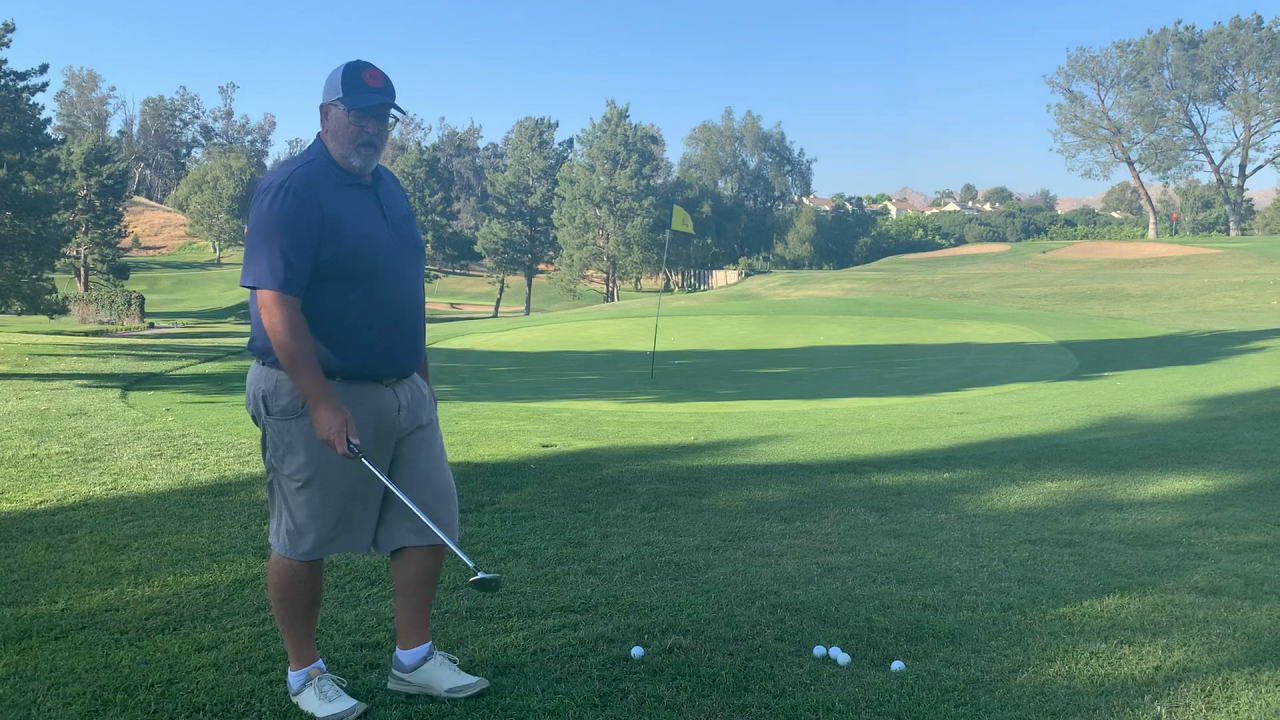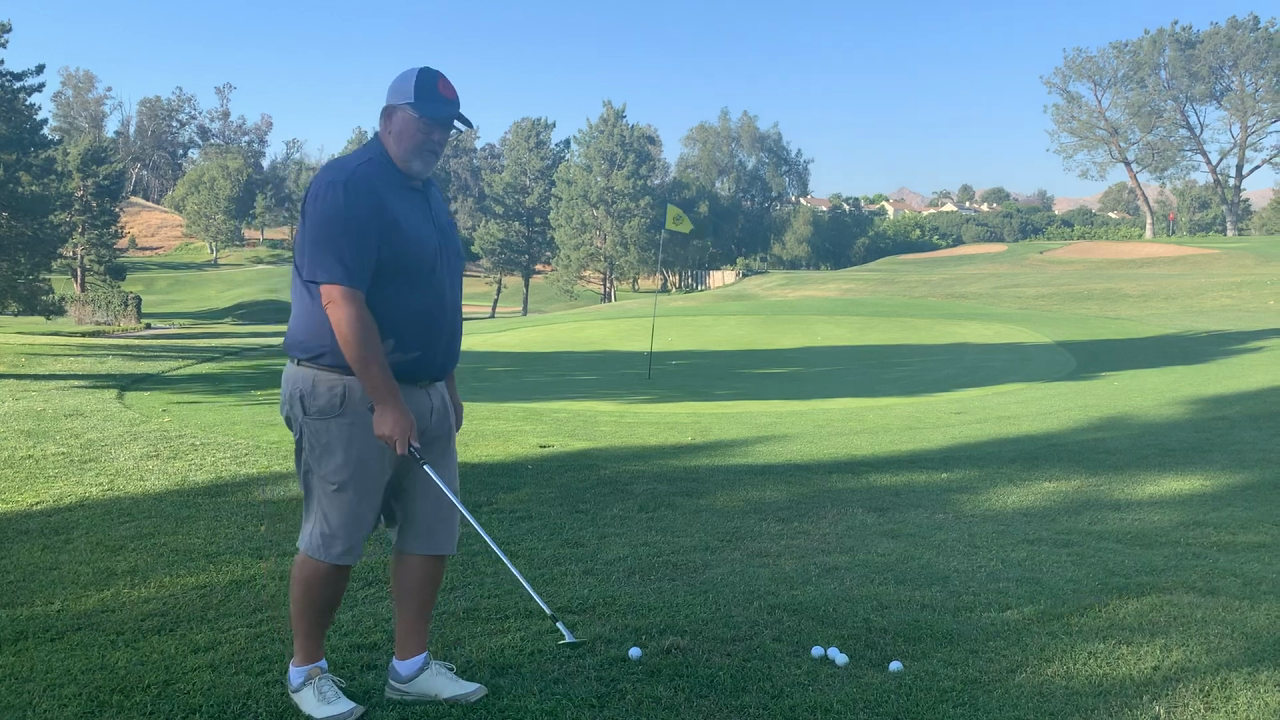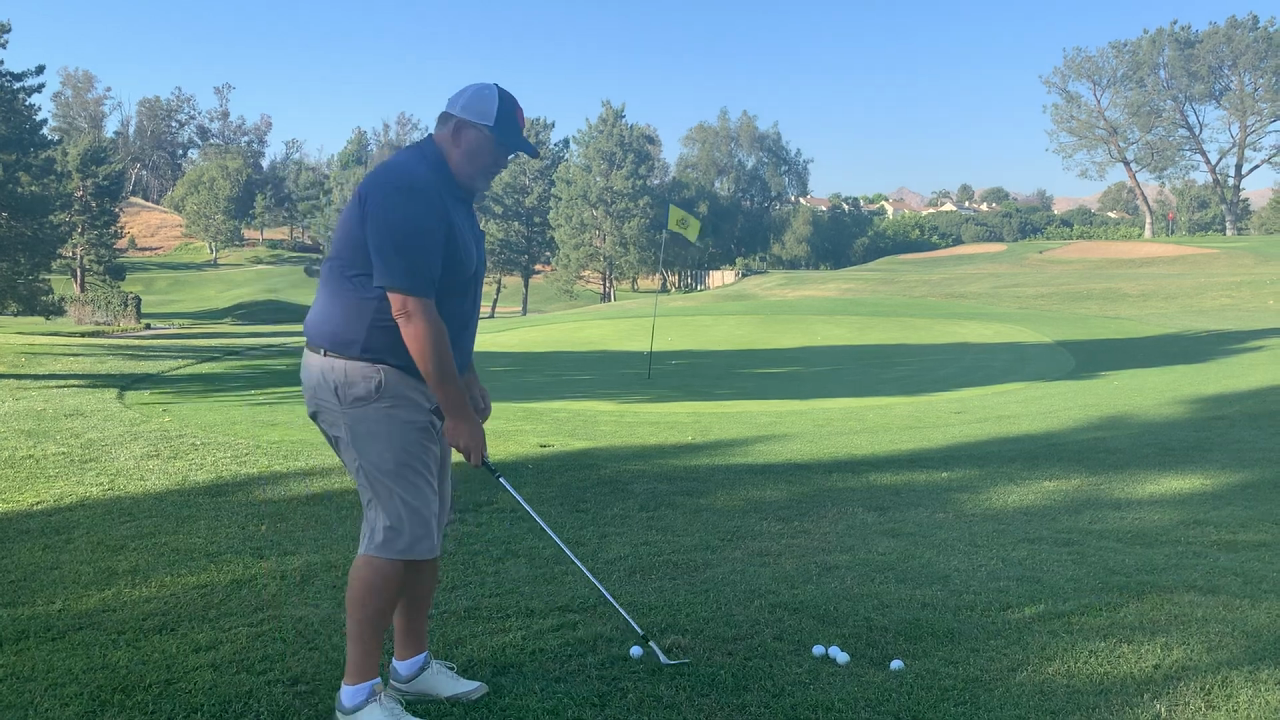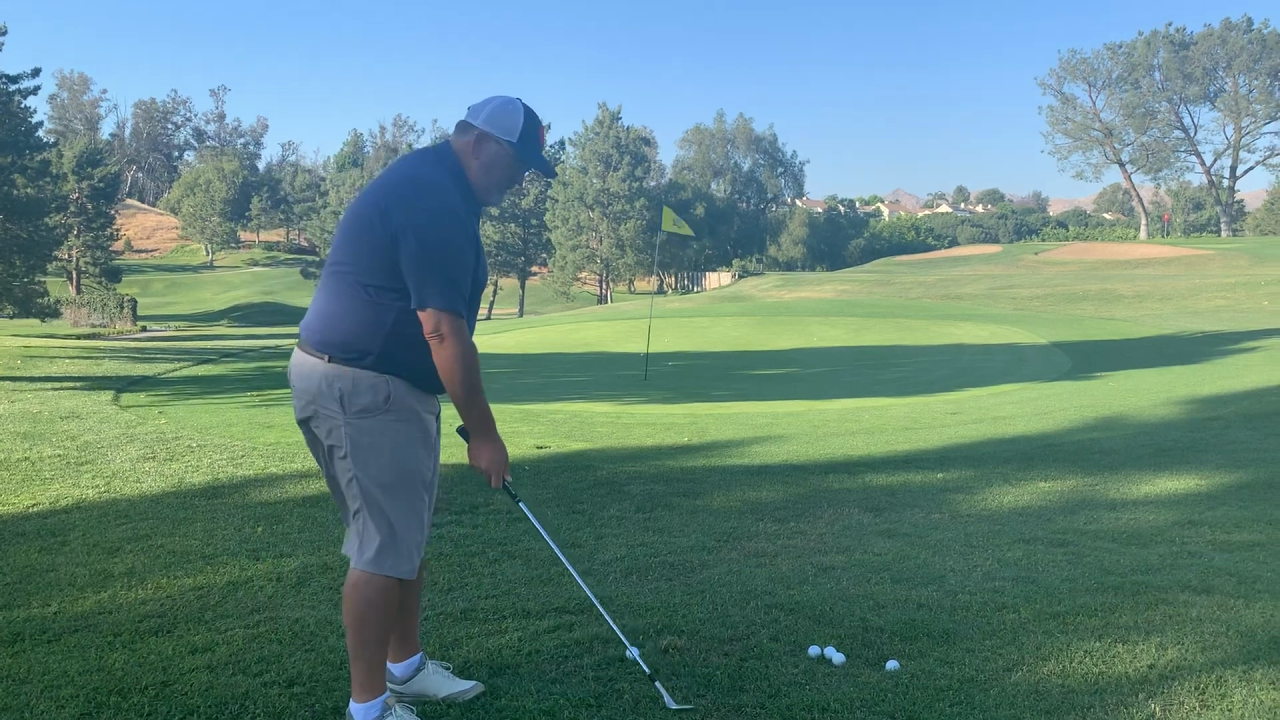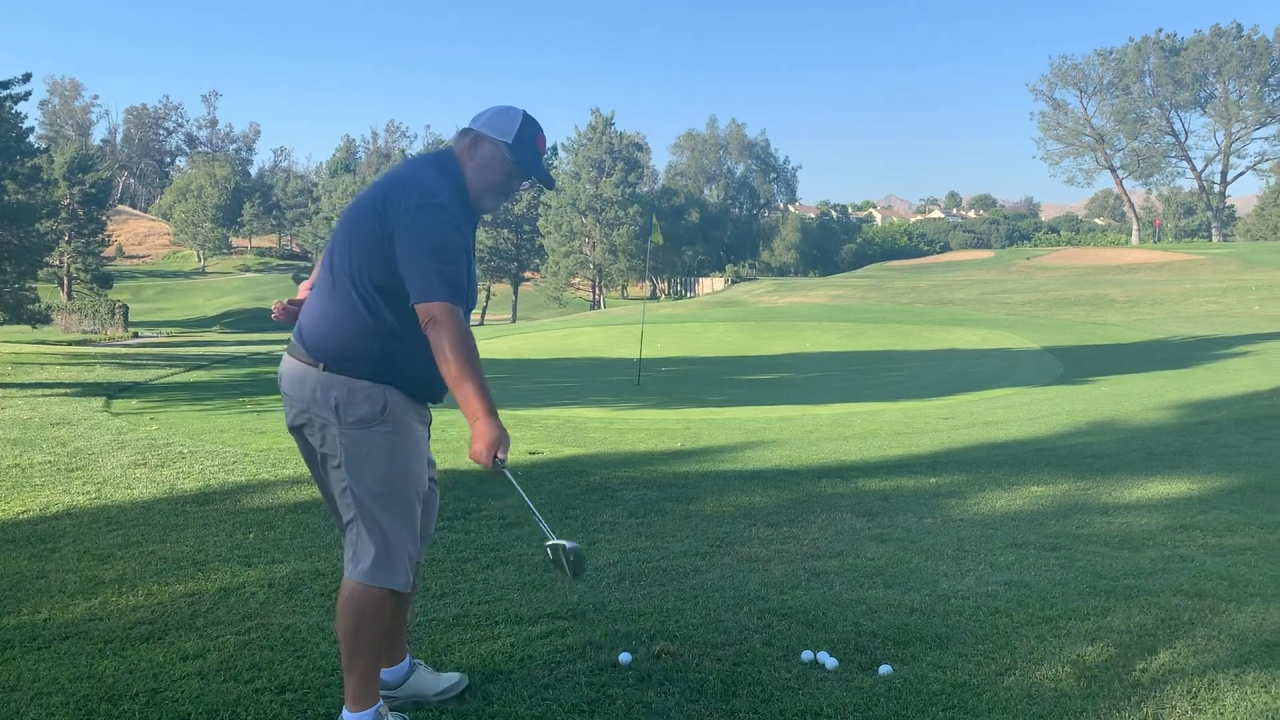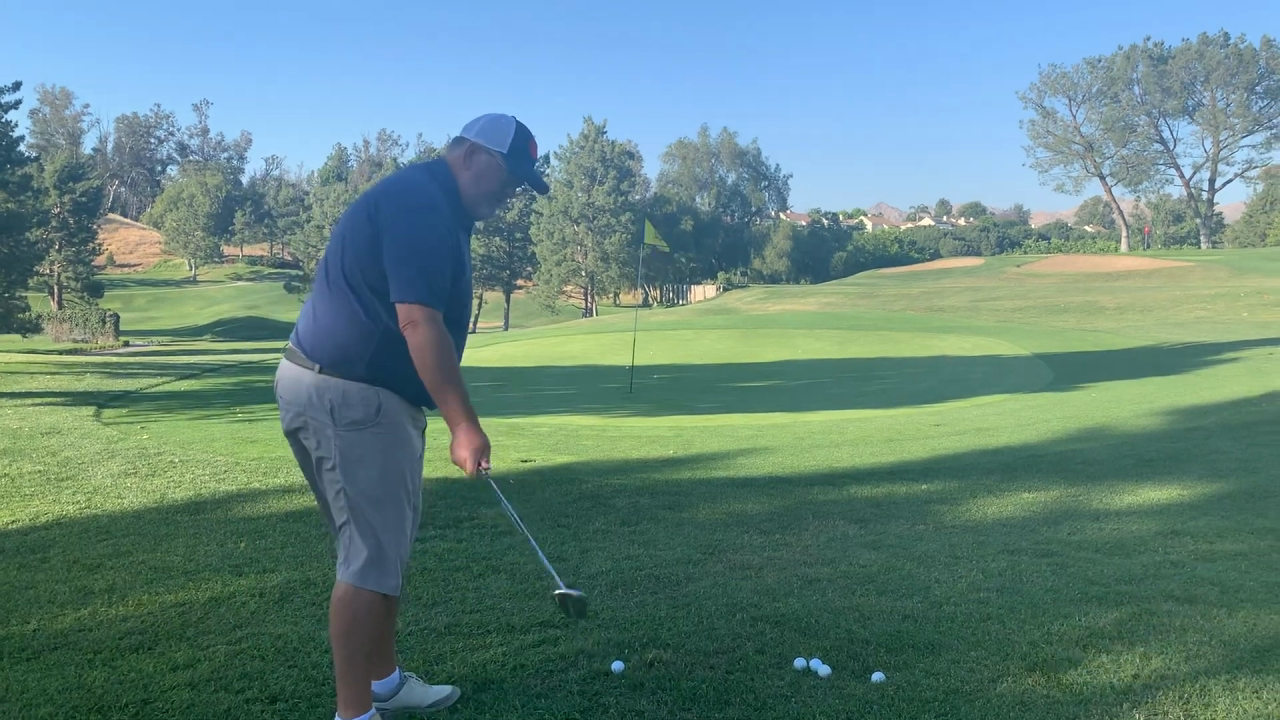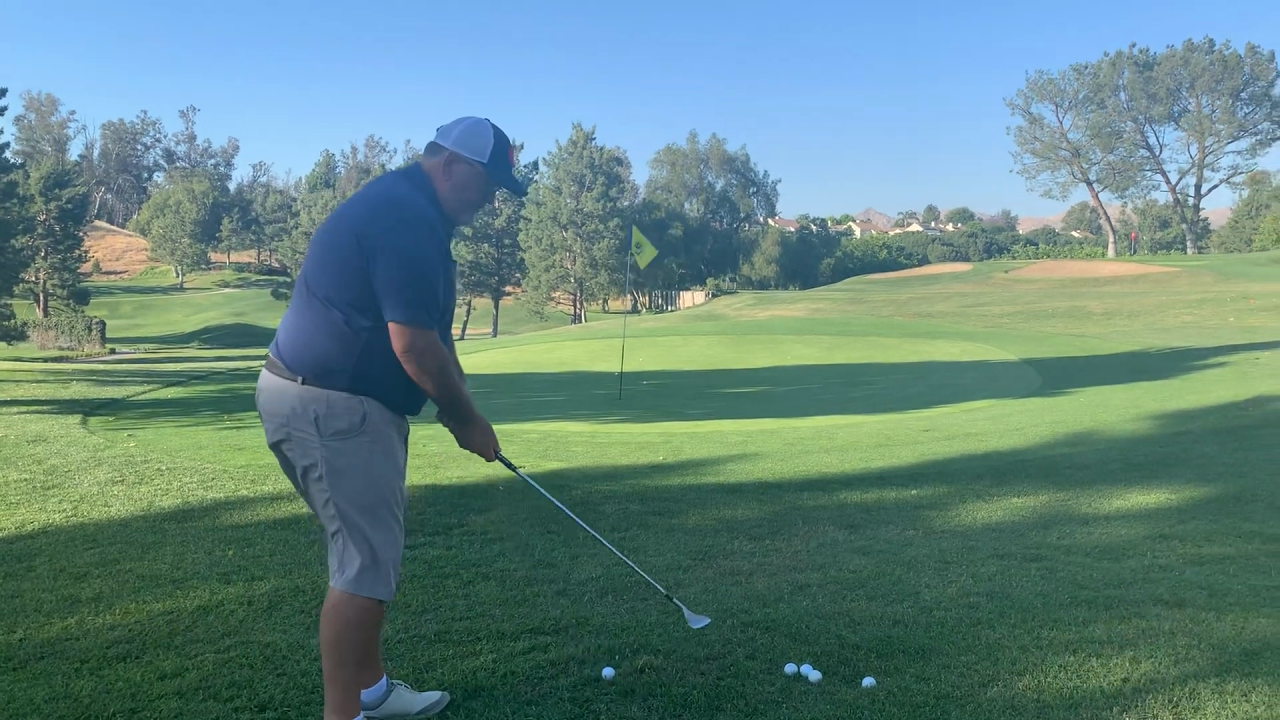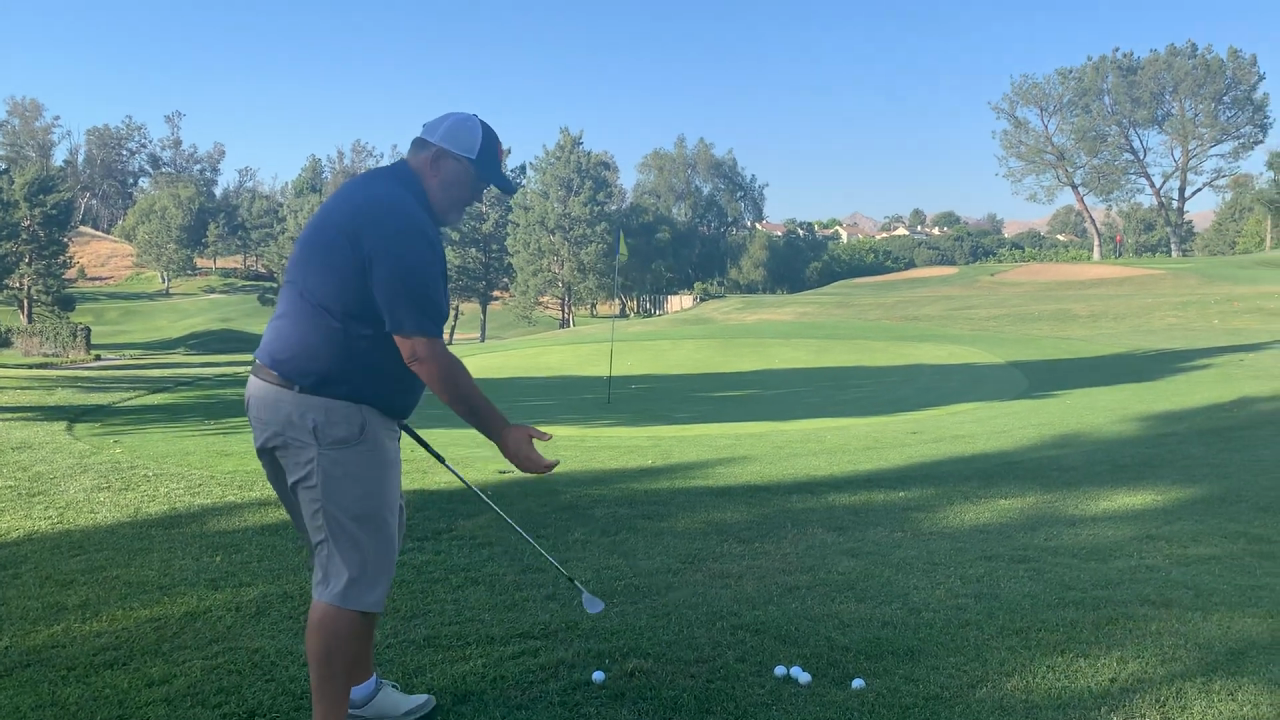
dt=0.4s
person 1, frame 1
left shoulder: (388, 187)
right shoulder: (292, 189)
right elbow: (275, 306)
left wrist: (423, 378)
right wrist: (323, 404)
left hip: (401, 390)
right hip: (320, 395)
left knee: (430, 520)
right knee: (304, 538)
left ankle: (413, 657)
person 1, frame 2
left shoulder: (429, 192)
right shoulder: (347, 185)
right elbow: (342, 302)
left wrist: (447, 386)
right wrist: (387, 403)
left hip: (426, 393)
right hip: (346, 393)
left knee: (431, 530)
right knee: (334, 539)
left ankle: (410, 666)
person 1, frame 3
left shoulder: (450, 192)
right shoulder: (407, 187)
right elbow: (411, 312)
left wrist: (466, 384)
right wrist: (457, 412)
left hip: (411, 381)
right hip: (365, 378)
left knee: (423, 526)
right knee: (400, 526)
left ankle: (411, 664)
person 1, frame 4
left shoulder: (430, 181)
right shoulder: (434, 200)
left elbow: (383, 288)
right elbow: (444, 331)
left wrist: (330, 331)
right wrist: (483, 432)
left hip: (377, 379)
right hip: (361, 386)
left knee: (406, 531)
right knee: (385, 541)
left ankle: (404, 666)
person 1, frame 5
left shoulder: (428, 187)
right shoulder: (430, 200)
left elbow: (351, 249)
right elbow: (441, 319)
left wrist: (310, 293)
right wrist: (483, 419)
left hip: (369, 384)
right hip: (349, 390)
left knee: (410, 523)
right knee: (381, 548)
left ankle: (392, 670)
person 1, frame 6
left shoulder: (435, 206)
right shoulder: (420, 203)
right elbow: (420, 323)
right wrist: (463, 424)
left hip: (367, 391)
right hip: (346, 394)
left knee: (389, 542)
right knee: (371, 554)
person 1, frame 7
left shoulder: (409, 209)
right shoulder: (407, 217)
left elbow: (430, 330)
right elbow: (413, 345)
left wrist: (460, 405)
right wrist: (466, 421)
left hip: (342, 398)
right hip: (330, 404)
left knee: (371, 552)
right knee: (365, 563)
person 1, frame 8
left shoulder: (377, 196)
right shoulder: (400, 218)
right elbow: (422, 352)
right wrist: (502, 432)
left hip: (307, 395)
right hip: (324, 410)
left knee: (365, 554)
right knee: (351, 570)
